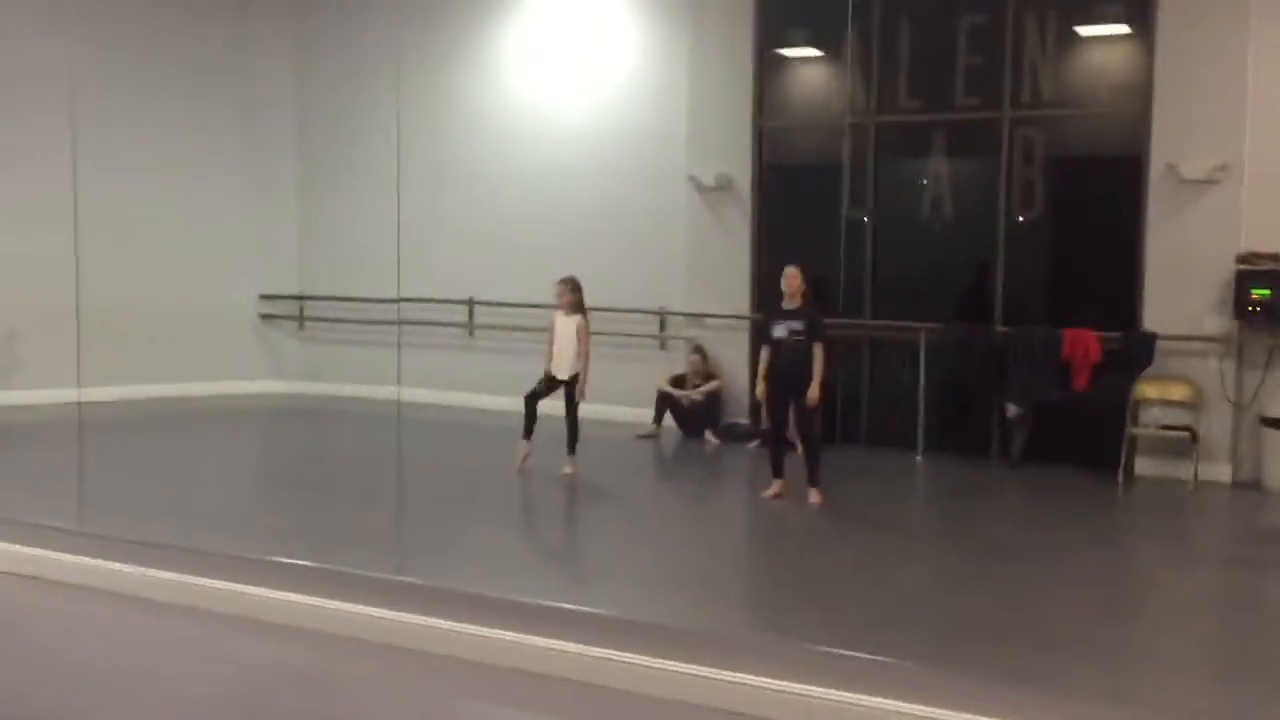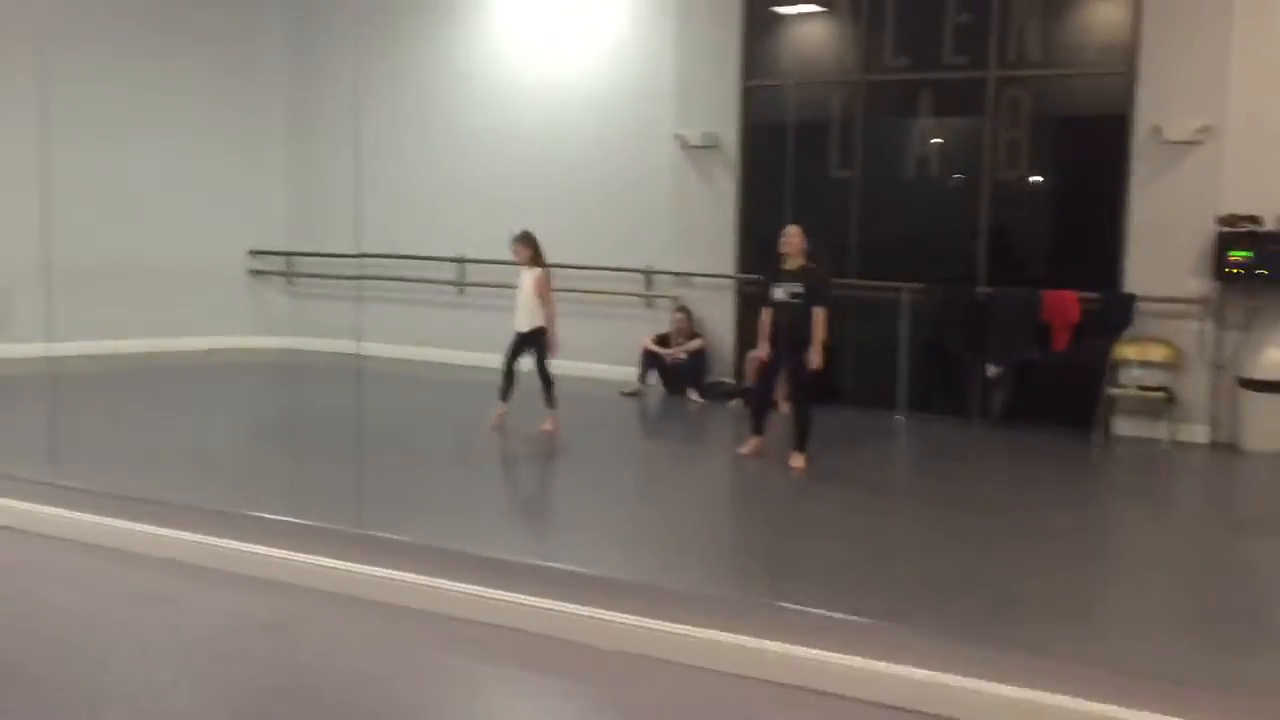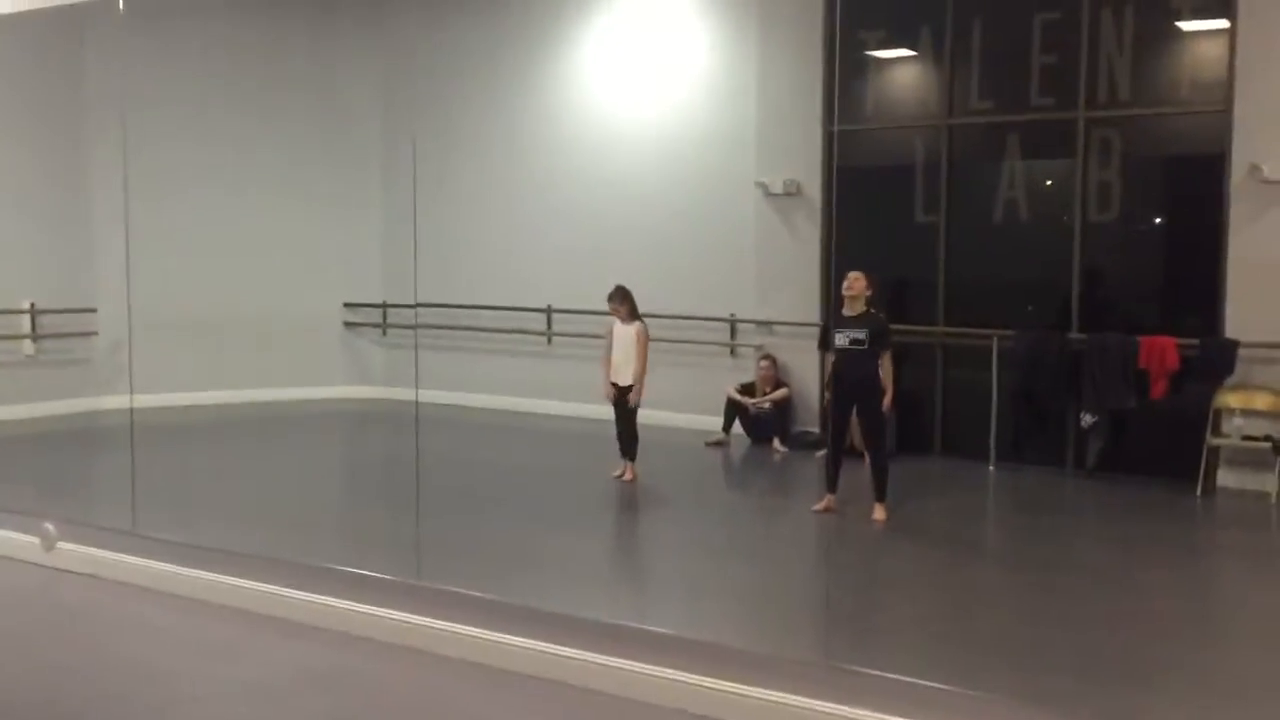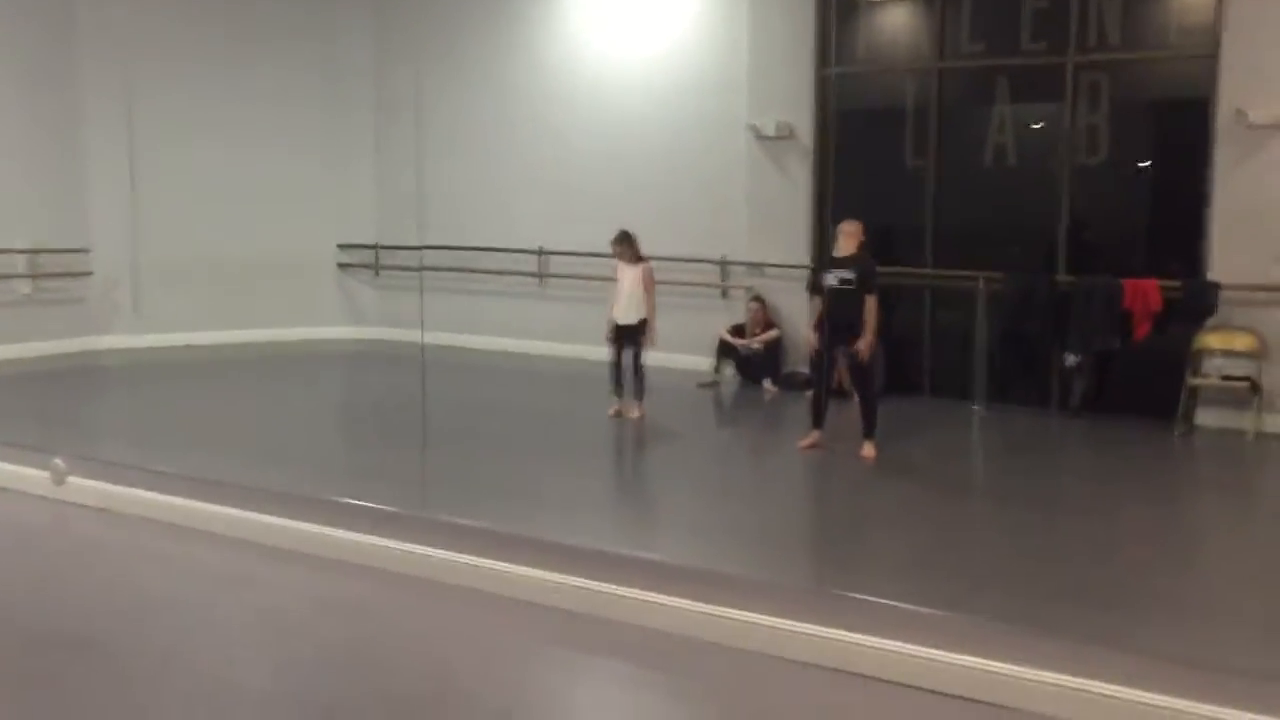
dt=1s
person 1, frame 1
left shoulder: (810, 315)
right shoulder: (772, 316)
left elbow: (818, 351)
right elbow: (765, 350)
left wrist: (815, 384)
right wrist: (760, 381)
left hip: (802, 383)
right hip: (776, 382)
left knee: (806, 432)
right knee: (776, 431)
left ankle: (813, 487)
right ankle: (777, 481)
person 1, frame 2
left shoulder: (813, 276)
right shoulder: (774, 275)
left elbow: (819, 314)
right elbow: (767, 310)
left wrist: (816, 349)
right wrist: (763, 342)
left hip: (800, 345)
right hip: (775, 342)
left knee: (800, 396)
right knee: (761, 388)
left ankle: (799, 451)
right ankle: (756, 438)
person 1, frame 3
left shoulder: (876, 322)
right shoulder: (832, 322)
left elbow: (885, 358)
left wrist: (888, 392)
right wrist: (827, 388)
left hip: (869, 391)
right hip: (839, 390)
left knee: (875, 446)
right knee: (834, 443)
left ankle: (880, 503)
right ankle: (830, 496)
person 1, frame 4
left shoulder: (865, 263)
right shoulder: (824, 264)
left elbow: (871, 302)
right elbow: (818, 299)
left wrist: (868, 336)
right wrist: (813, 330)
left hip: (855, 331)
right hip: (827, 329)
left knee: (863, 385)
right knee: (820, 380)
left ankle: (869, 440)
right ankle: (816, 432)
person 2, frame 1
left shoulder: (580, 321)
right shoulder: (557, 317)
left elbow: (584, 354)
right elbow: (550, 347)
left wrist: (582, 382)
right wrist: (546, 373)
left hip: (573, 375)
right hip: (555, 373)
left knee: (571, 415)
right knee: (530, 399)
left ankle: (571, 460)
right ankle: (526, 444)
person 2, frame 2
left shoulder: (540, 274)
right shoulder: (524, 272)
left elbow: (548, 306)
left wrist: (550, 334)
left hip: (537, 330)
right hip: (523, 329)
left knee: (541, 369)
right knee: (509, 361)
left ankle: (551, 415)
right ankle: (503, 405)
person 2, frame 3
left shoulder: (639, 328)
right shoulder: (613, 326)
left elbow: (642, 362)
right elbow: (607, 356)
left wrist: (637, 389)
right wrist: (607, 383)
left hip: (632, 384)
right hip: (616, 383)
left knee: (630, 424)
right knee: (619, 424)
left ankle: (631, 466)
right ankle: (624, 463)
person 2, frame 4
left shoulder: (644, 269)
right shoulder: (620, 267)
left elbow: (650, 300)
right elbow: (617, 296)
left wrist: (650, 328)
right wrist: (610, 323)
left hip: (637, 323)
right hip: (619, 322)
left knee: (636, 363)
right knee: (616, 361)
left ankle: (638, 405)
right ankle: (618, 403)
